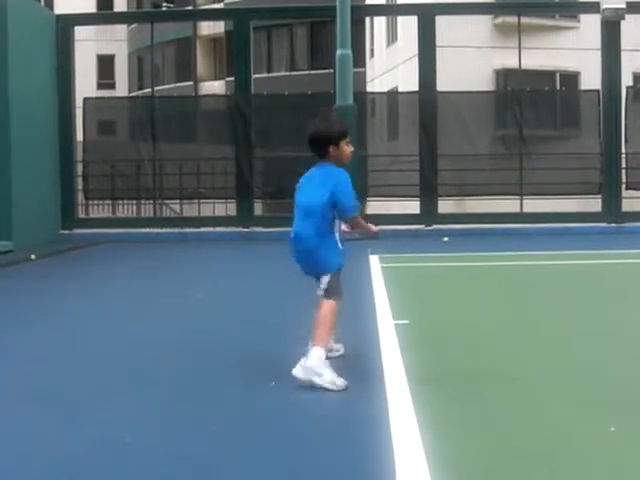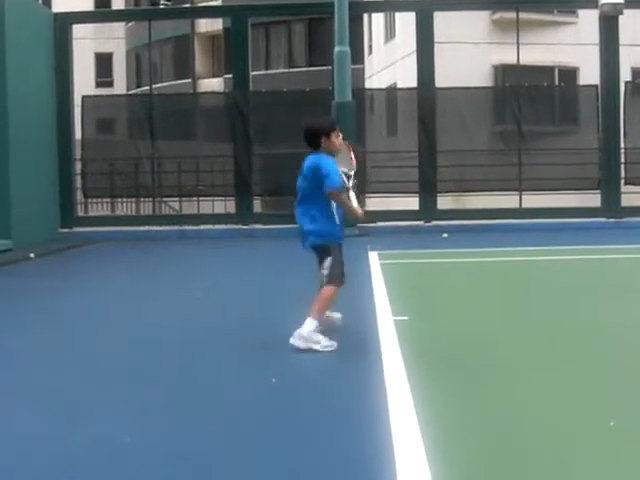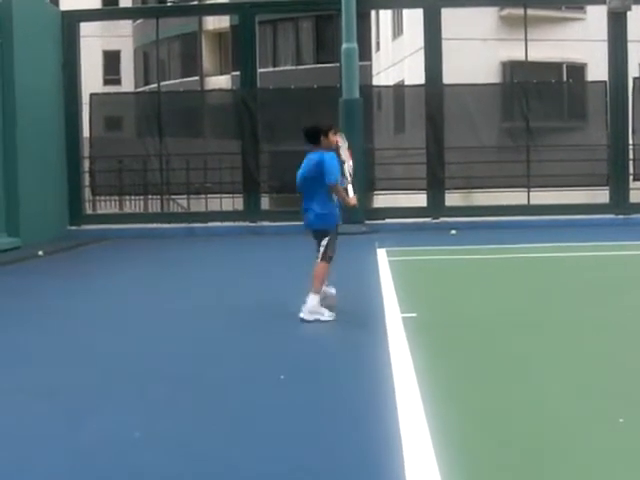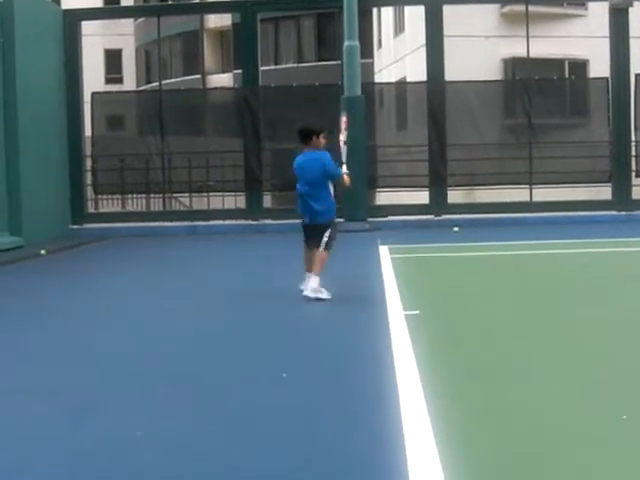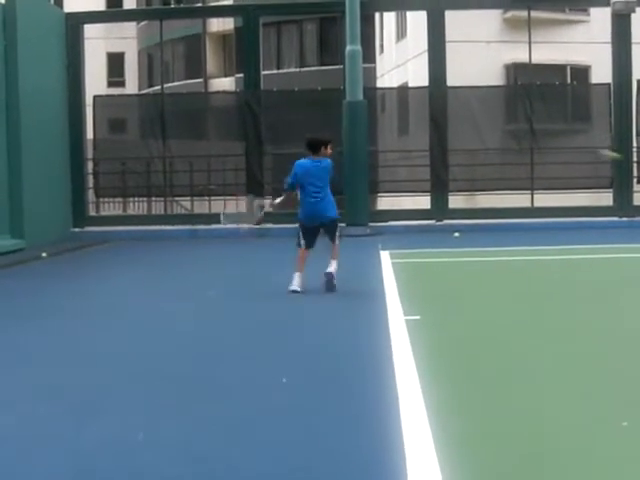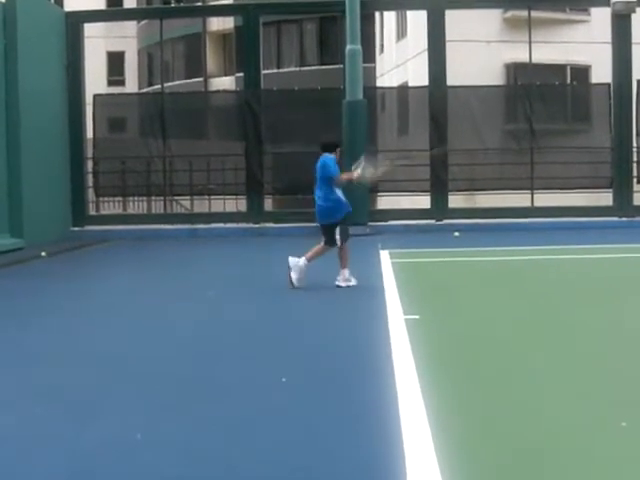
dt=0.5s
person 1, frame 1
left shoulder: (308, 177)
right shoulder: (339, 177)
right elbow: (350, 216)
left wrist: (337, 223)
right wrist: (368, 228)
left hip: (306, 242)
right hip: (321, 246)
left knee: (330, 291)
right knee: (331, 297)
left ankle: (322, 342)
right ankle: (313, 362)
person 1, frame 2
left shoulder: (309, 163)
right shoulder: (327, 163)
left elbow: (303, 194)
right elbow: (335, 191)
right wrist: (353, 209)
left hip: (313, 227)
right hip: (324, 229)
left knee: (332, 275)
right knee: (333, 280)
left ankle: (322, 313)
right ankle: (309, 330)
person 1, frame 3
left shoulder: (308, 160)
right shoulder: (329, 157)
left elbow: (301, 184)
right elbow: (332, 183)
right wrist: (346, 199)
left hip: (312, 214)
right hip: (325, 215)
left knee: (325, 254)
right knee: (324, 257)
left ankle: (321, 287)
right ankle: (312, 305)
person 1, frame 4
left shoulder: (298, 162)
right shoulder: (323, 157)
right elbow: (338, 178)
left wrist: (340, 174)
right wrist: (344, 175)
left hip: (306, 211)
right hip: (324, 211)
left knee: (310, 246)
right knee: (324, 247)
left ankle: (308, 282)
right ankle: (314, 284)
person 1, frame 5
left shoulder: (299, 165)
right shoulder: (328, 164)
left elbow: (289, 187)
left wrist: (298, 188)
left hip: (307, 213)
right hip: (327, 211)
left knee: (304, 246)
right knee: (334, 241)
left ankle: (297, 281)
right ankle: (331, 269)
person 1, frame 6
left shoulder: (325, 161)
right shoulder: (328, 159)
right elbow: (338, 180)
left wrist: (348, 176)
right wrist: (352, 176)
left hip: (329, 209)
right hip: (333, 209)
left knee: (329, 243)
right knee: (342, 242)
left ankle: (299, 263)
right ankle: (344, 276)
